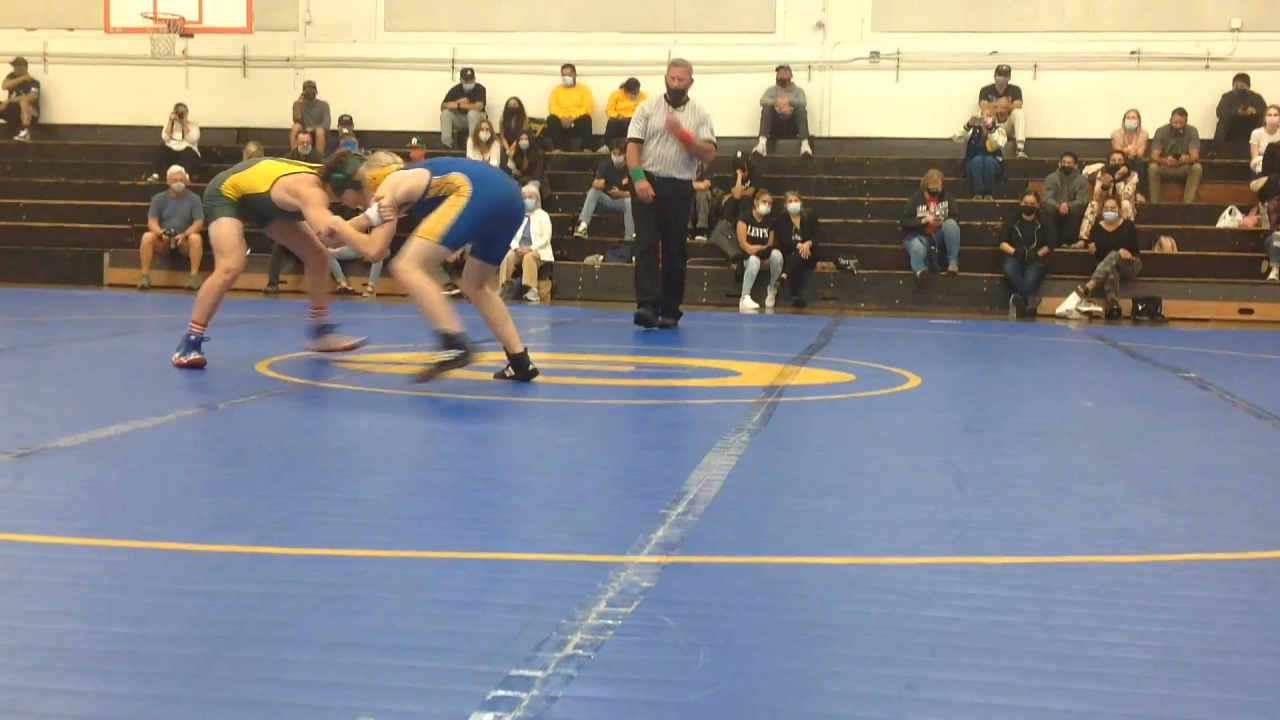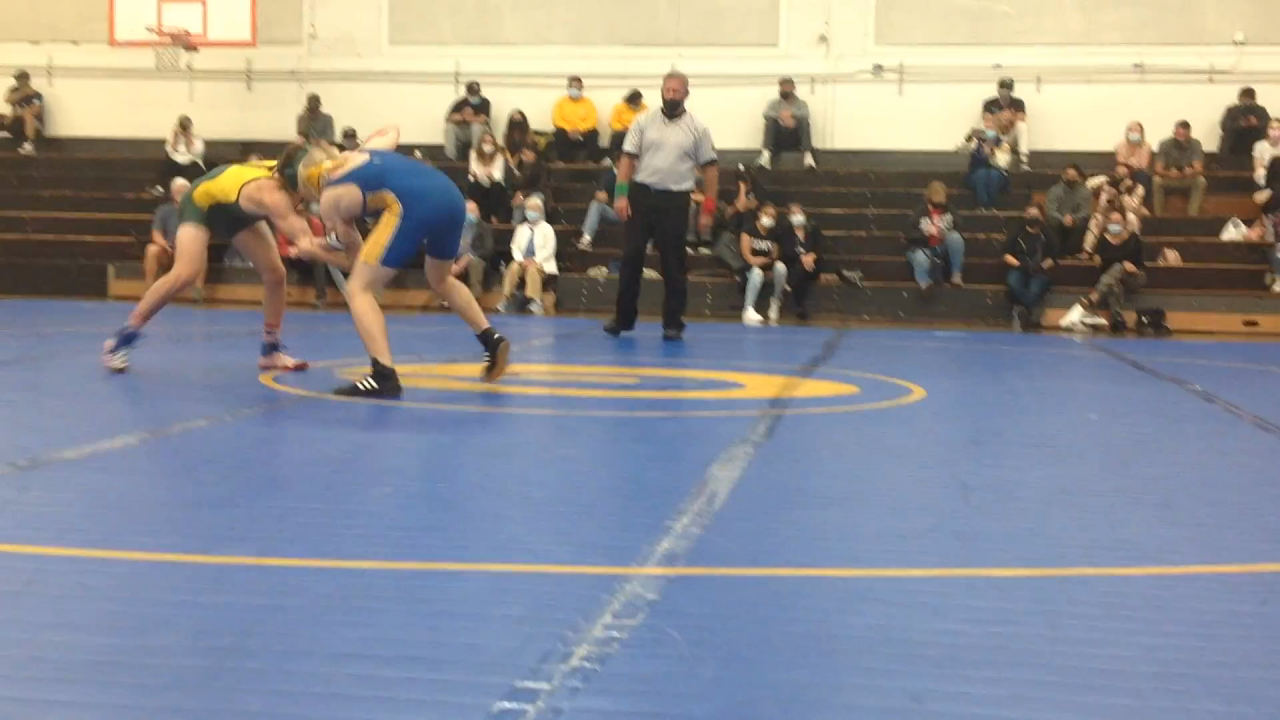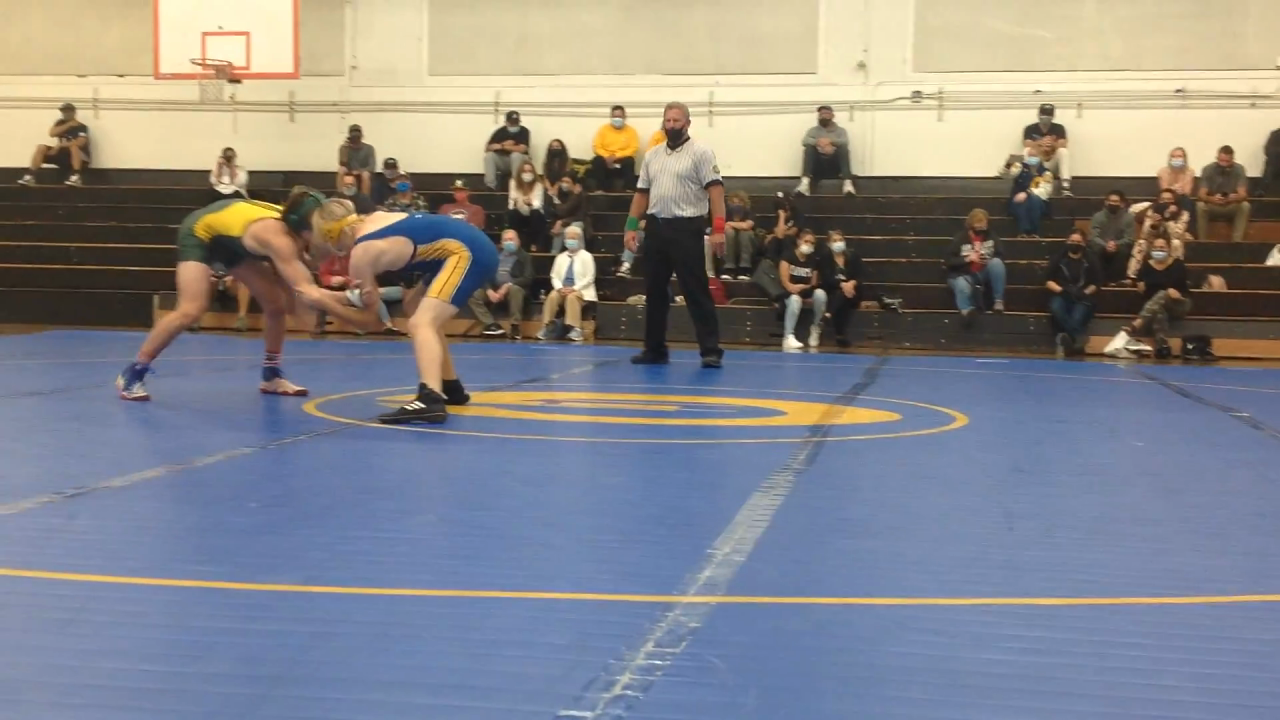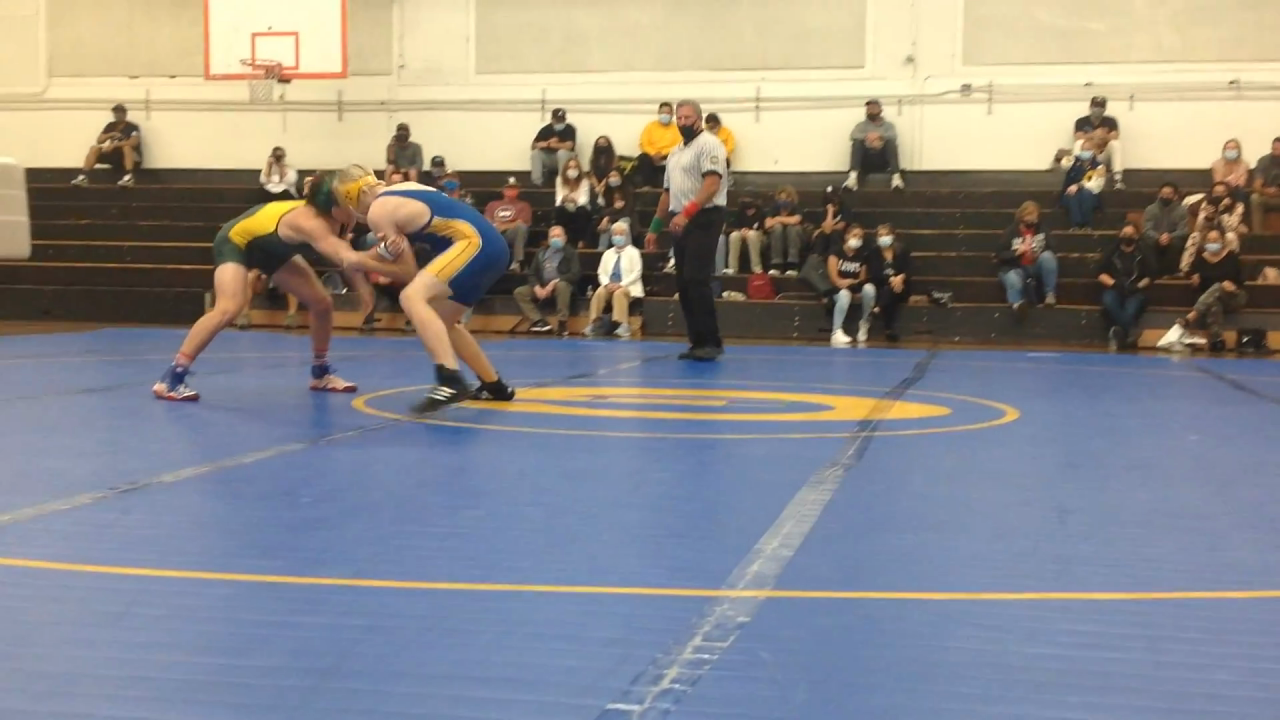
dt=0.4s
person 1, frame 1
left shoulder: (700, 115)
right shoulder: (647, 108)
left elbow: (709, 152)
right elbow: (633, 146)
left wrist: (681, 132)
right wrist: (638, 178)
left hip: (679, 189)
right hip: (647, 186)
left knee: (675, 251)
right knee: (646, 245)
left ankle: (669, 311)
right ankle: (648, 305)
person 1, frame 2
left shoulder: (697, 128)
right shoulder: (643, 121)
left elbow: (710, 170)
right elbow: (628, 159)
left wrist: (708, 209)
right wrist: (620, 194)
left hip: (674, 201)
right hip: (642, 196)
left knee: (674, 264)
right knee: (632, 256)
left ankle: (673, 323)
right ankle: (624, 317)
person 1, frame 3
left shoulder: (700, 152)
right shoulder: (652, 155)
left elbow: (715, 191)
right elbow: (642, 194)
left wrist: (718, 229)
right wrist: (631, 226)
left hip: (687, 228)
right hip: (656, 228)
left knee: (696, 289)
right knee: (655, 289)
left ankle: (711, 350)
right ankle: (655, 348)
person 1, frame 4
left shoulder: (709, 144)
right shoulder: (675, 153)
left elbow: (712, 184)
right elbow: (668, 193)
left wrist: (686, 214)
right wrist: (654, 227)
left hip: (704, 219)
right hip: (683, 222)
left knee: (696, 280)
right knee: (686, 283)
left ankle: (709, 341)
right ankle: (701, 343)
person 2, frame 1
left shoulder: (388, 188)
right shoulder: (419, 170)
left elbow: (374, 250)
left hip: (478, 193)
right hip: (510, 194)
left knee: (406, 267)
right knee: (475, 286)
left ankle: (455, 344)
right ankle: (521, 362)
person 2, frame 2
left shoulder: (330, 201)
right shoulder: (366, 152)
left elbow: (355, 260)
right elbow: (391, 132)
left wrist: (312, 251)
left hip: (414, 208)
right hip: (451, 197)
left knee: (358, 290)
right knee: (440, 279)
left ankle: (384, 377)
right ankle: (492, 339)
person 2, frame 3
left shoulder: (360, 254)
right shoulder: (375, 218)
left elbow: (371, 321)
left hip: (467, 252)
right hip: (477, 247)
left knee: (421, 324)
right knee: (416, 311)
left ankle: (429, 399)
right ankle: (451, 388)
person 2, frame 4
left shoulder: (377, 211)
right shoulder: (402, 188)
left elbow: (409, 269)
left hip: (476, 242)
right hip: (492, 246)
left knee: (413, 298)
right knee: (443, 321)
left ankle: (451, 380)
right ankle: (495, 386)
person 3, frame 1
left shoulder: (326, 182)
right shoulder: (312, 190)
right elbow: (326, 227)
left hip: (259, 198)
right hip: (227, 192)
left knee: (318, 257)
right knee: (230, 267)
left ankle: (321, 333)
right ankle: (189, 345)
person 3, frame 2
left shoulder: (287, 173)
right shoulder: (270, 193)
right elbow: (303, 241)
left hip: (235, 210)
right hip: (202, 202)
left knee: (275, 274)
right knee: (187, 273)
left ankle: (272, 351)
right ankle: (122, 338)
person 3, frame 3
left shoulder: (294, 227)
right shoulder: (278, 237)
right elbow: (309, 292)
left hip: (231, 237)
right hip: (200, 232)
left knee: (277, 303)
right knee: (191, 311)
left ankle: (271, 376)
right ankle: (133, 374)
person 3, frame 4
left shoulder: (336, 215)
right shoulder: (310, 220)
left elbow: (348, 258)
right elbow: (348, 259)
left wrist: (360, 283)
right wrist: (389, 267)
left hip: (272, 247)
right hip: (236, 241)
left knee: (321, 303)
right knee: (228, 309)
left ankle: (320, 373)
right ankle: (172, 378)
